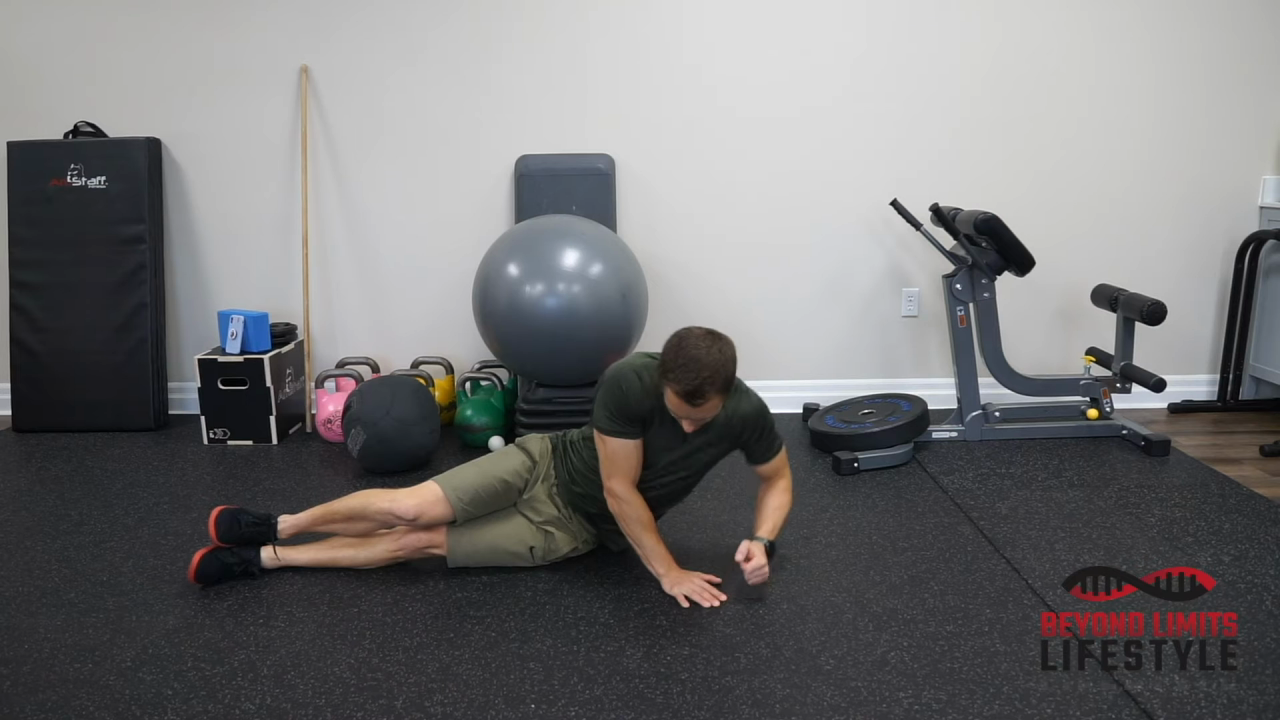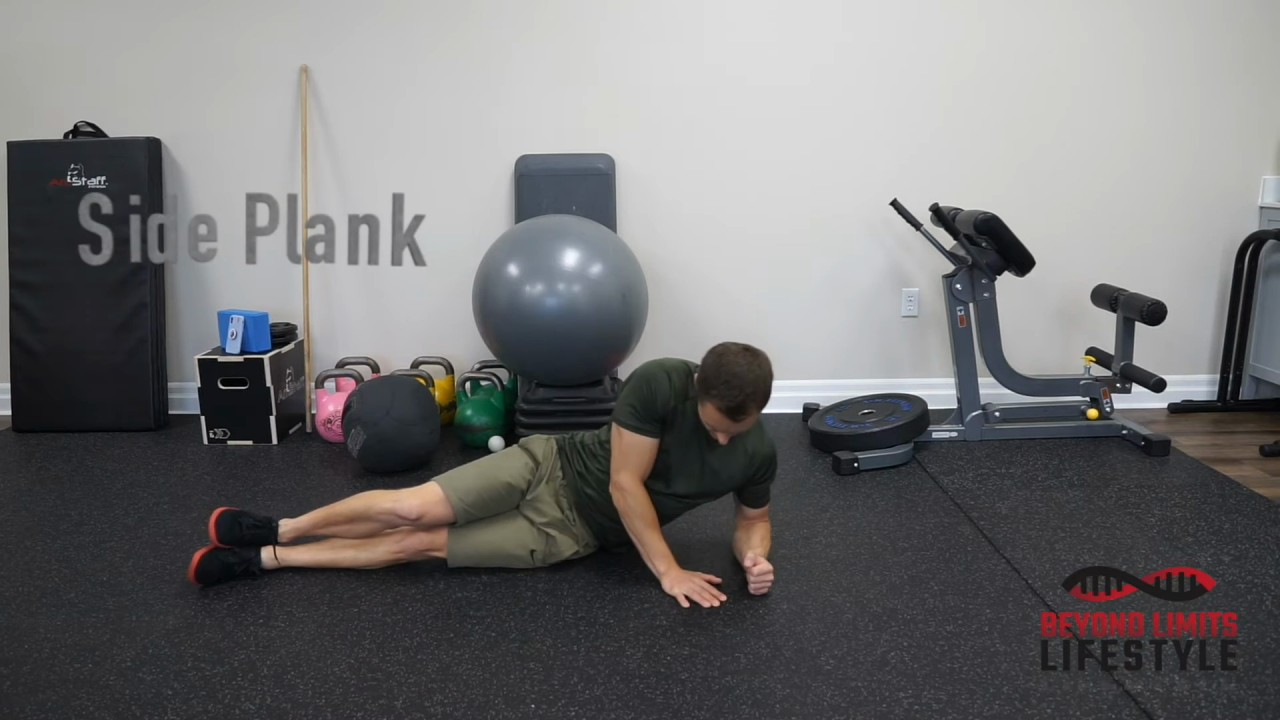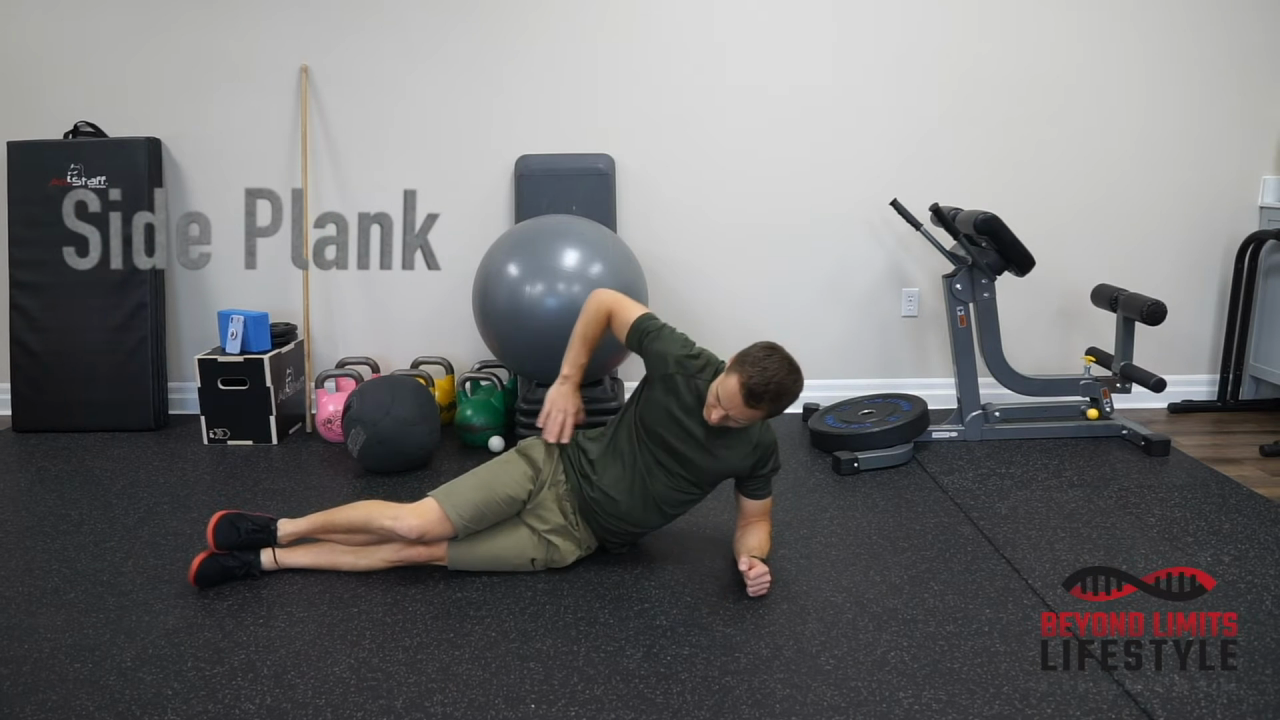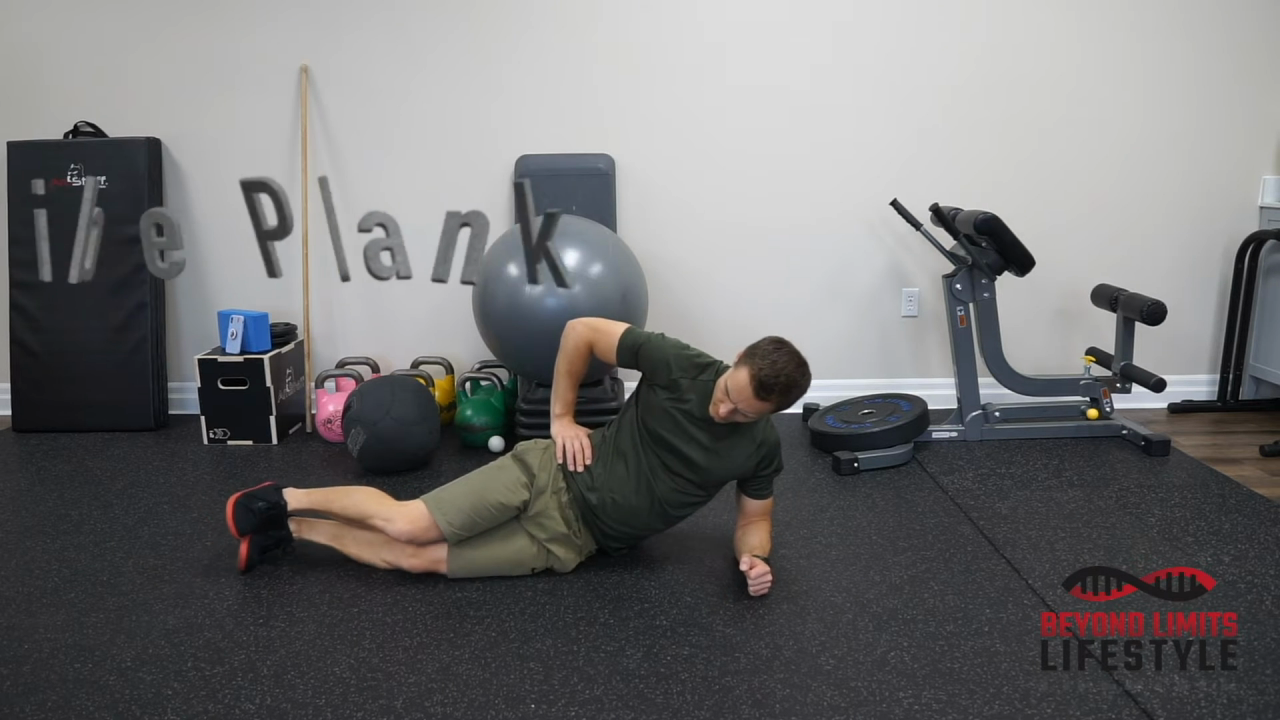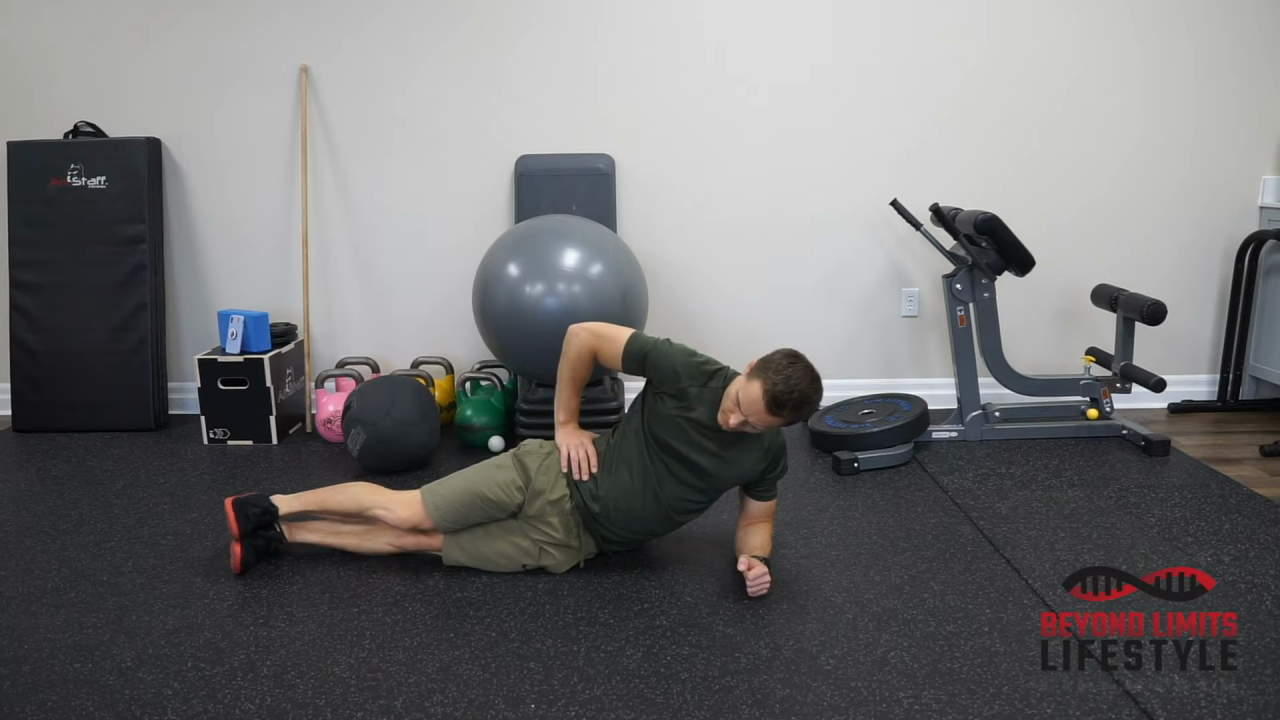
dt=1s
person 1, frame 1
left shoulder: (747, 415)
right shoulder: (628, 380)
left elbow: (778, 478)
right elbow: (620, 489)
left wrist: (761, 541)
right wrist: (668, 572)
left hip: (573, 528)
right hip: (546, 464)
left knee: (420, 542)
right knee: (411, 509)
left ankle: (266, 558)
right ankle: (280, 526)
person 1, frame 2
left shoulder: (757, 454)
right shoulder: (660, 382)
left elbow: (752, 519)
right elbow: (626, 484)
left wrist: (755, 558)
right wrist: (668, 571)
left hip: (572, 531)
right hip: (550, 466)
left knee: (419, 543)
right knee: (413, 509)
left ankle: (265, 559)
right ankle: (281, 528)
person 1, frame 3
left shoulder: (757, 446)
right shoulder: (681, 362)
left elbow: (753, 519)
right elbow: (603, 301)
left wrist: (752, 558)
right wrist: (567, 383)
left hip: (570, 536)
right hip: (552, 472)
left knee: (417, 552)
right knee: (414, 525)
left ankle: (264, 561)
right ankle: (277, 530)
person 1, frame 4
left shoulder: (761, 448)
right shoulder: (680, 364)
left elbow: (753, 521)
right elbow: (581, 330)
left wrist: (754, 559)
right wrist: (562, 417)
left hip: (571, 540)
right hip: (552, 478)
left knee: (416, 559)
right knee: (406, 526)
left ankle: (296, 530)
right ankle: (289, 501)
person 1, frame 5
left shoulder: (765, 453)
right shoulder: (687, 371)
left elbow: (756, 520)
right elbow: (583, 335)
left wrist: (754, 560)
right wrist: (566, 423)
left hip: (569, 540)
right hip: (554, 480)
left knee: (417, 541)
right knee: (405, 513)
left ankle: (284, 534)
right ankle: (275, 508)
